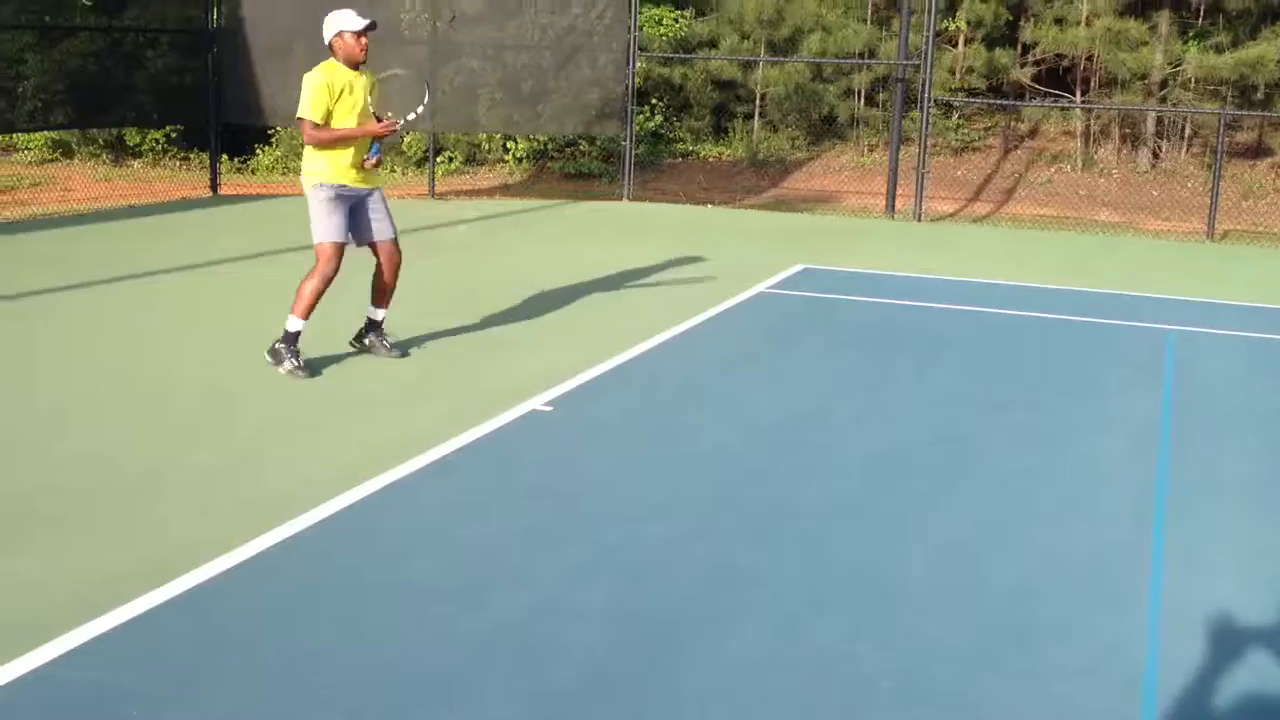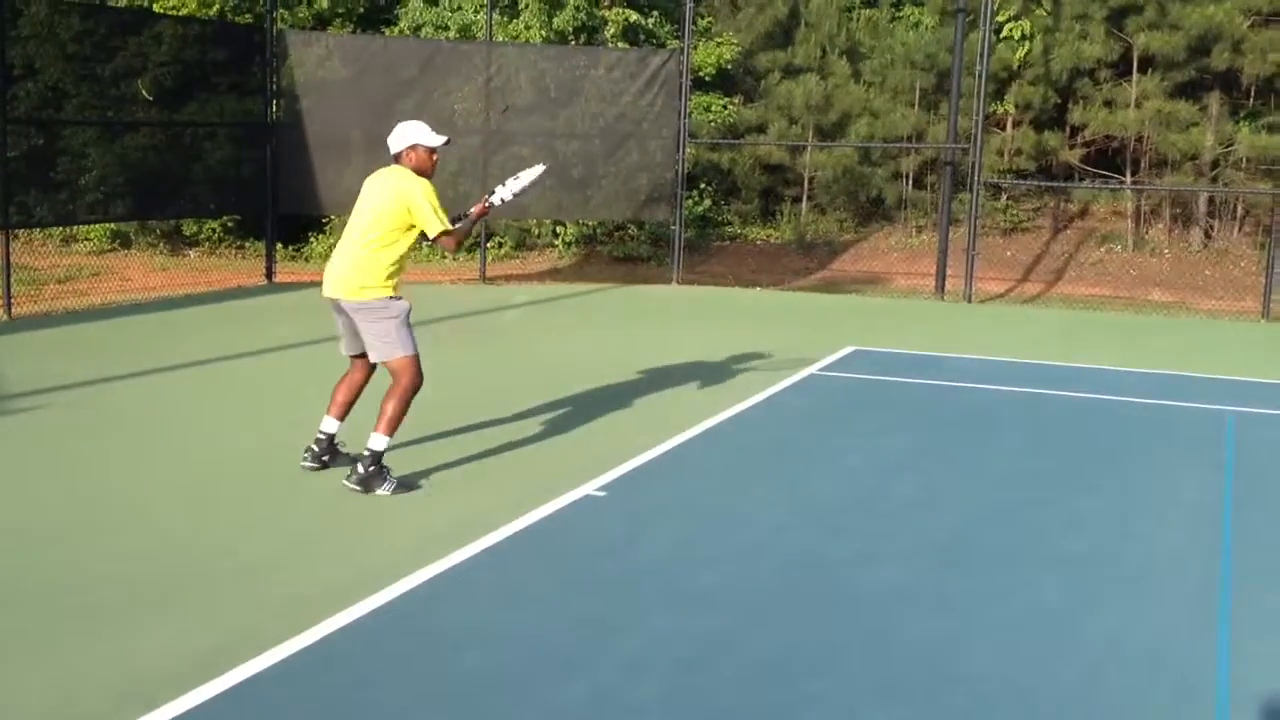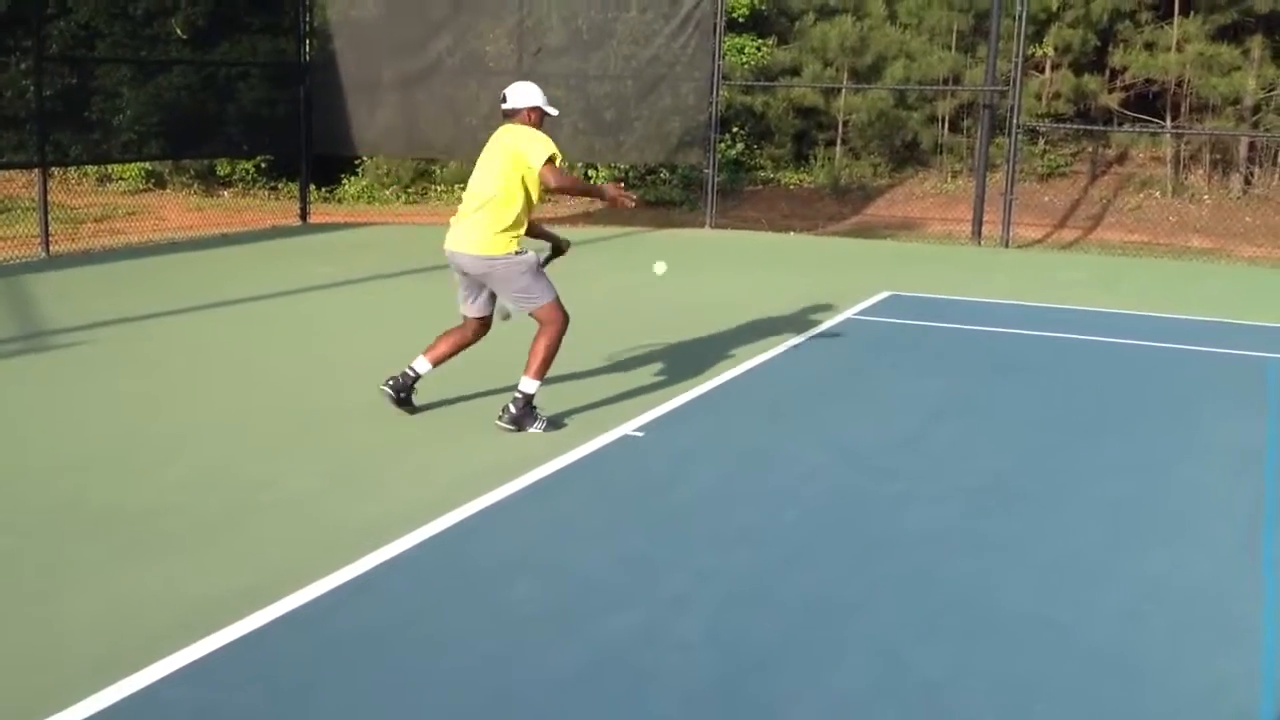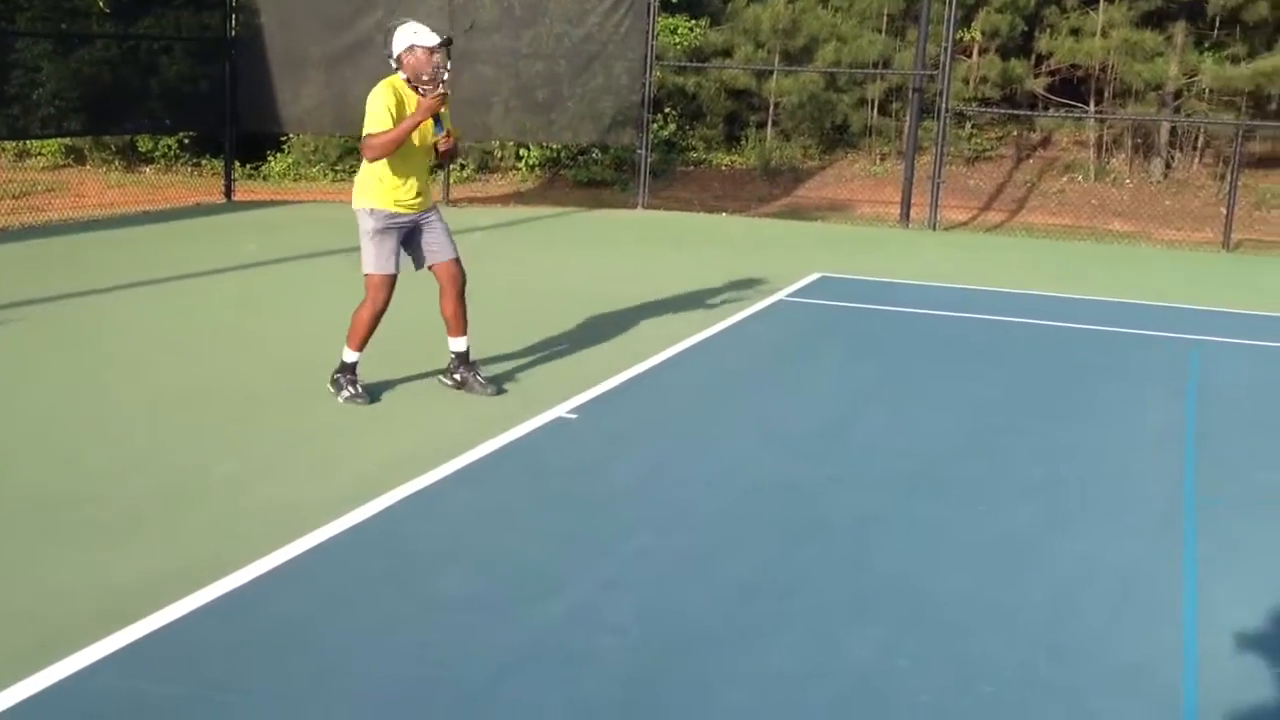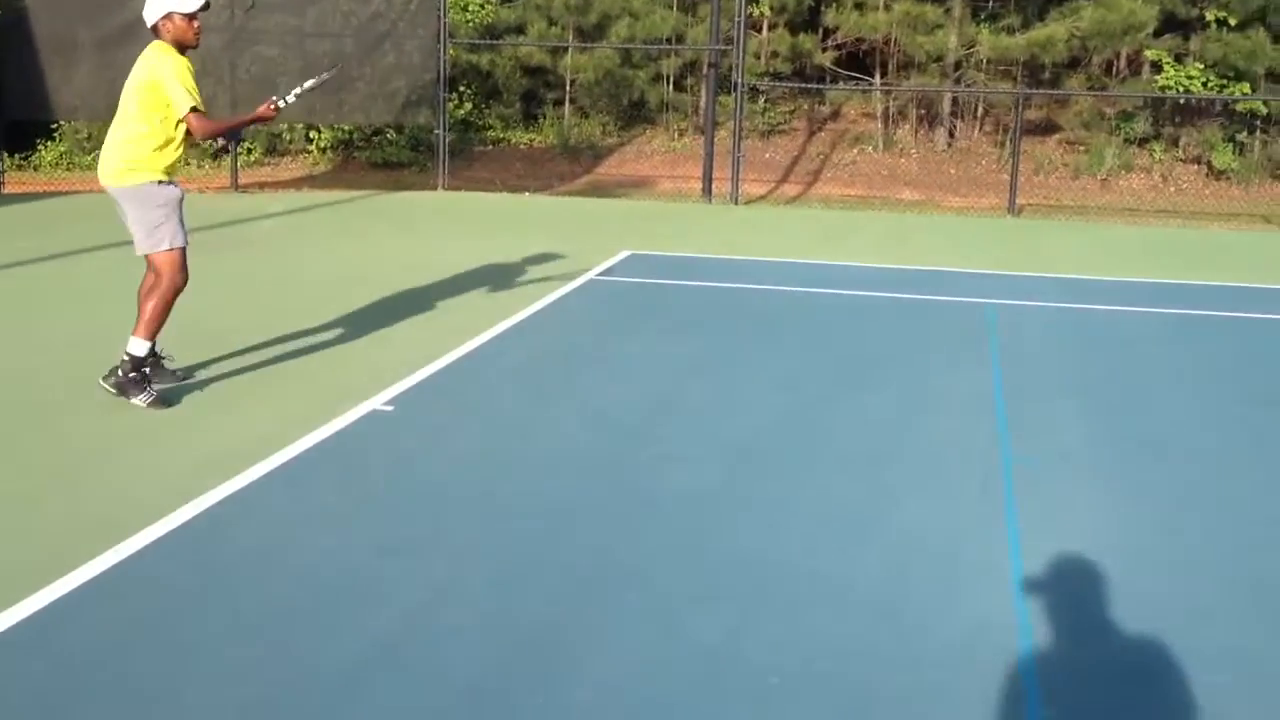
dt=1s
person 1, frame 1
left shoulder: (363, 80)
right shoulder: (320, 78)
right elbow: (310, 135)
left wrist: (375, 146)
right wrist: (364, 132)
left hip: (363, 184)
right hip: (327, 180)
left knee: (390, 259)
right knee: (329, 263)
left ankle: (370, 332)
right ankle: (285, 344)
person 1, frame 2
left shoulder: (378, 179)
right shoulder: (418, 188)
right elbow: (450, 243)
left wrist: (429, 229)
right wrist: (473, 218)
left hip: (337, 283)
right hip: (368, 291)
left knee: (361, 366)
right knee: (409, 377)
left ankle: (321, 448)
right ankle: (369, 465)
person 1, frame 3
left shoulder: (499, 143)
right shoulder: (527, 138)
right elbow: (553, 178)
left wrist: (549, 236)
right wrist: (603, 191)
left hip: (459, 248)
right hip: (493, 251)
left knee: (475, 326)
right knee: (555, 321)
left ankle: (403, 381)
right ankle: (519, 408)
person 1, frame 4
left shoulder: (436, 95)
right shoulder: (385, 94)
left elbow: (437, 154)
right elbow: (371, 151)
left wrist: (446, 145)
right wrist: (417, 117)
left hip: (421, 206)
right hip: (380, 207)
left knee: (454, 279)
right knee: (379, 295)
left ankle: (460, 366)
right ankle: (345, 372)
person 1, frame 5
left shoulder: (158, 57)
right shoulder: (171, 63)
right elbow: (201, 128)
left wrist: (225, 128)
right wrist: (253, 117)
left hip: (130, 172)
right hip: (137, 177)
left knee: (160, 267)
right knee: (172, 276)
left ankle: (144, 357)
right ankle: (128, 371)
